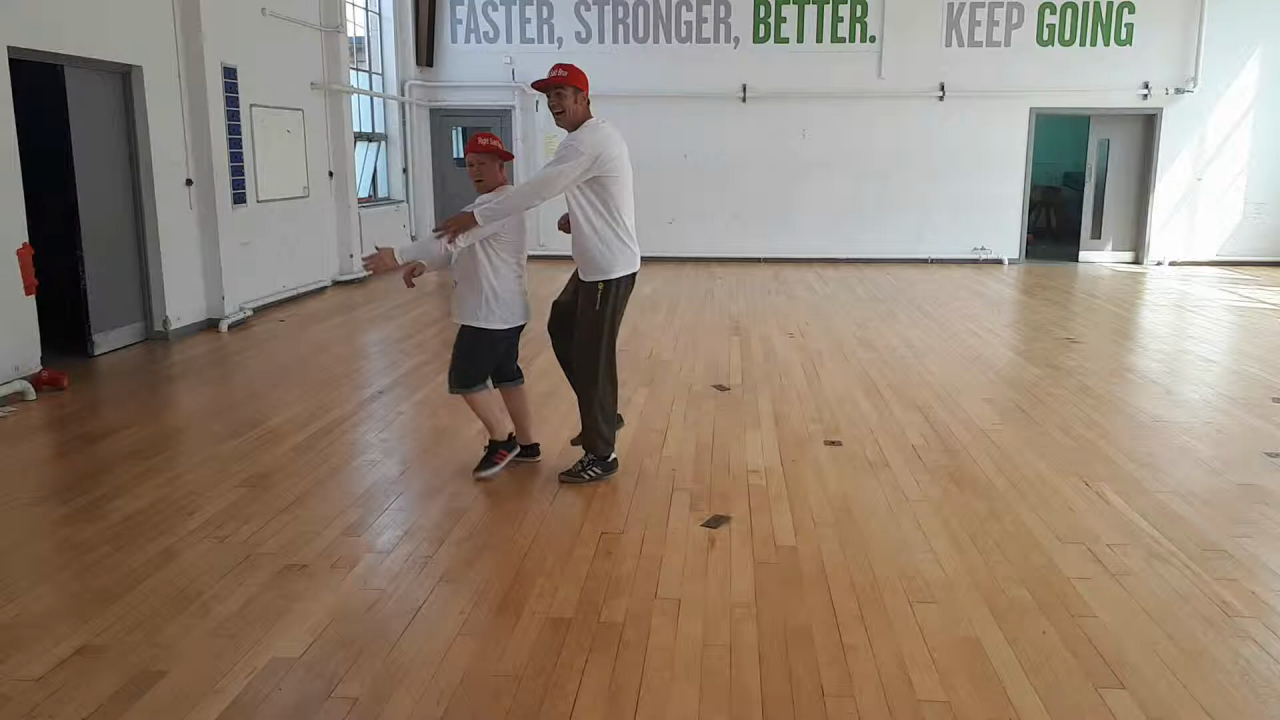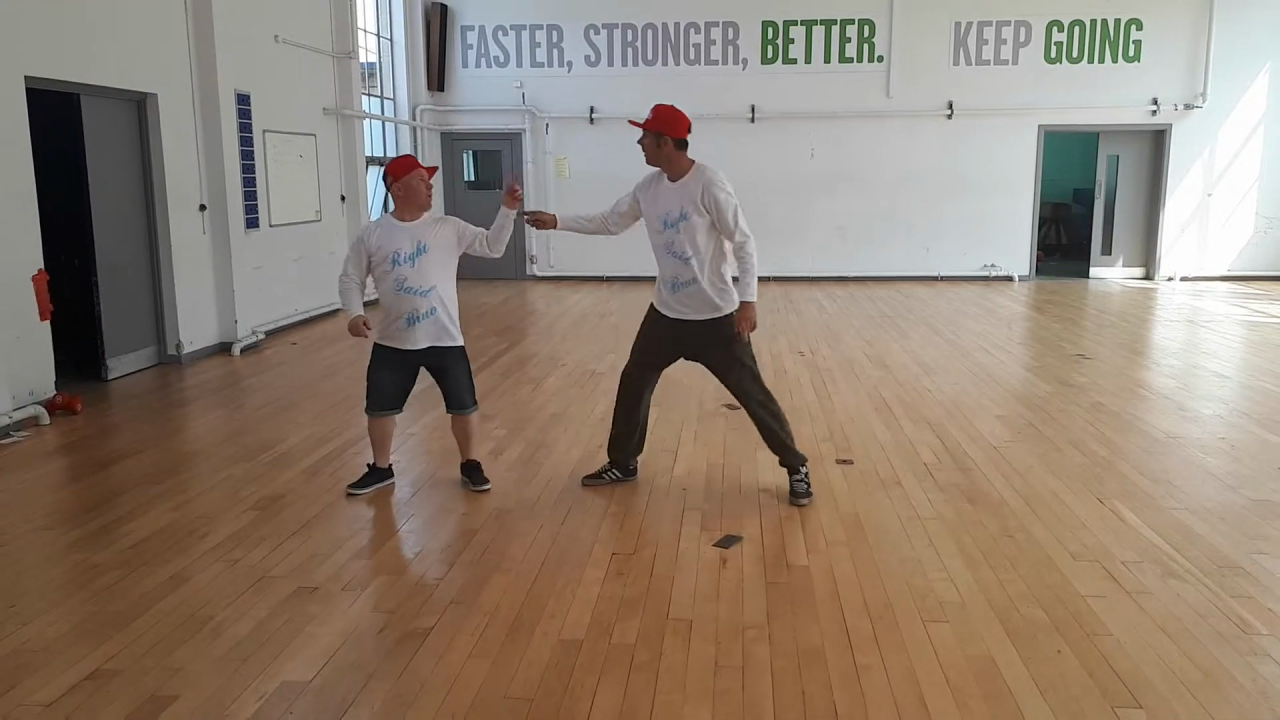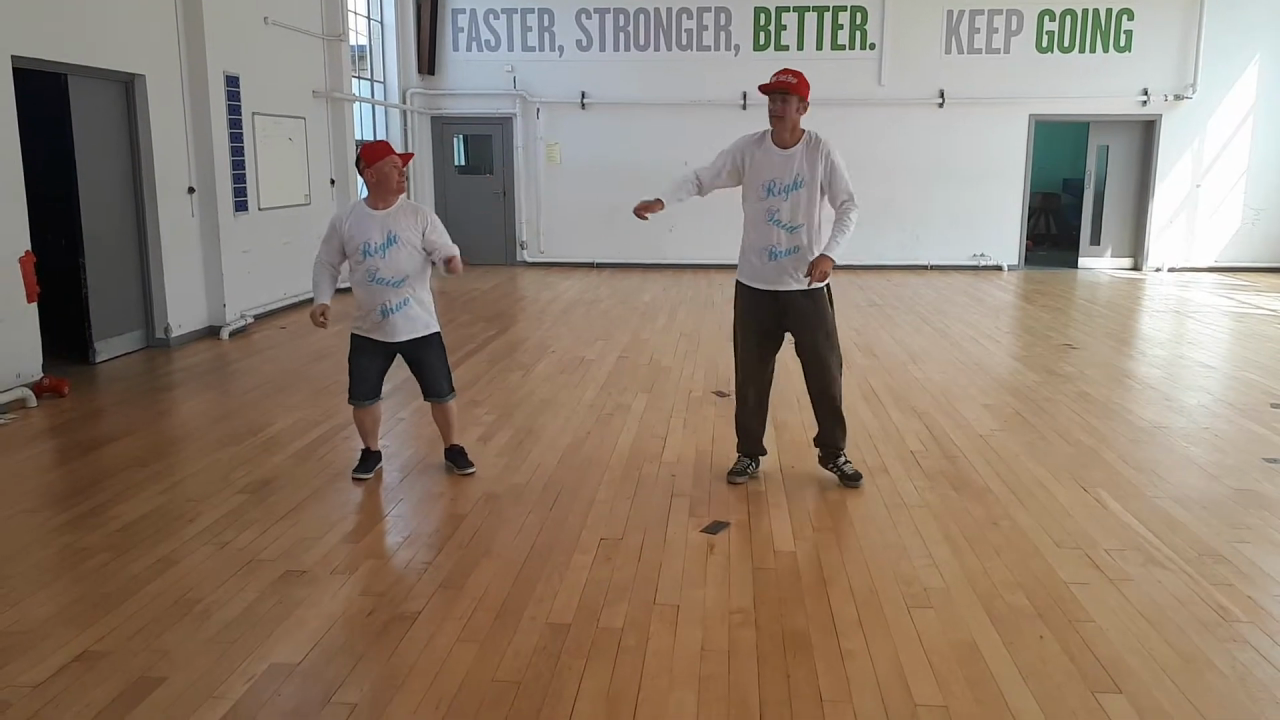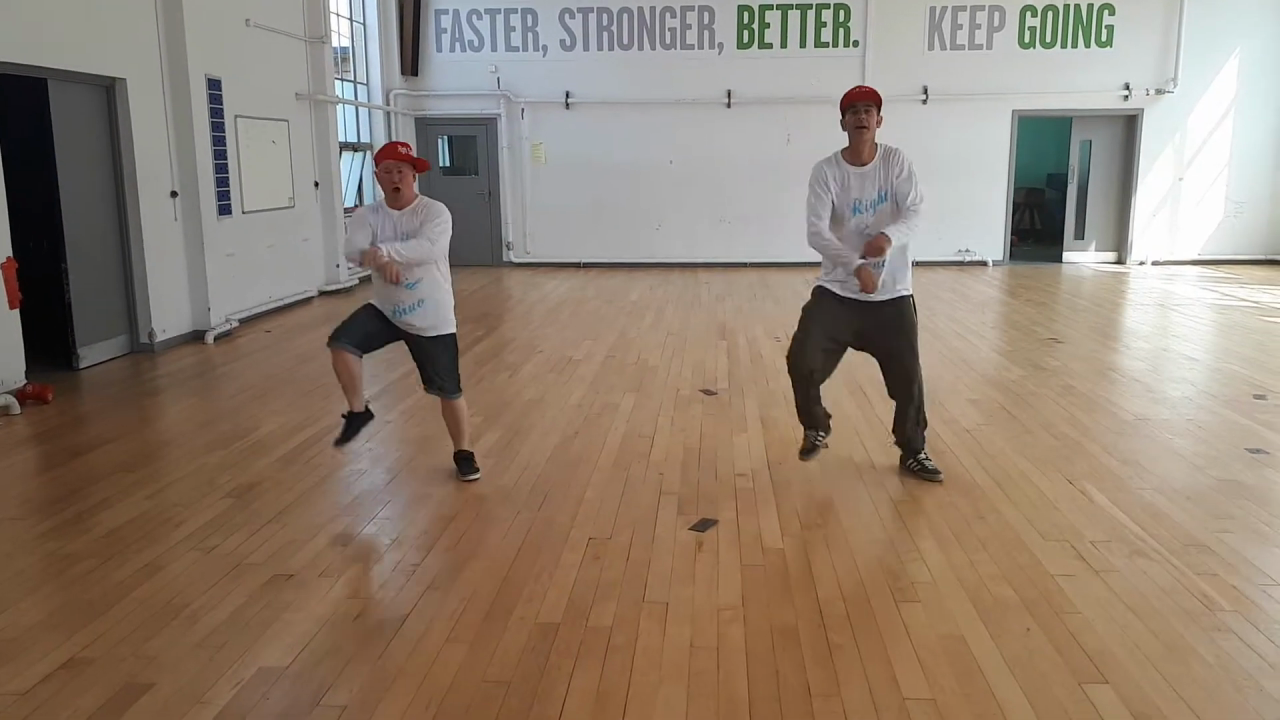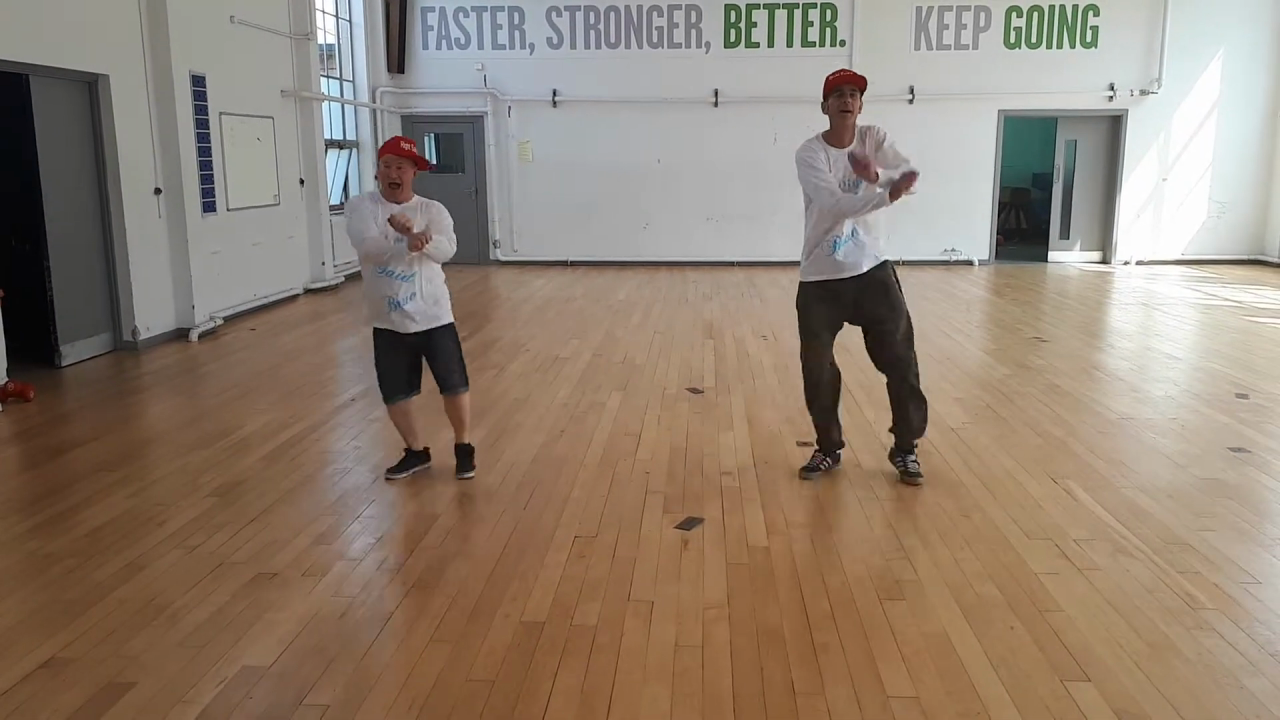
dt=0.7s
person 1, frame 1
left shoulder: (588, 141)
right shoulder: (598, 134)
left elbow: (536, 189)
left wrist: (474, 217)
right wrist: (574, 216)
left hip: (608, 270)
right hip: (595, 265)
left knee: (592, 360)
right knee: (562, 329)
left ankle: (601, 455)
right ankle: (604, 420)
person 1, frame 2
left shoulder: (710, 183)
right shoulder: (650, 186)
left elbow: (743, 243)
right elbow: (610, 221)
left wrist: (748, 300)
right wrist: (558, 222)
left hip: (713, 311)
right hip: (666, 311)
left knee: (749, 390)
right knee: (634, 383)
left ankle: (794, 467)
right ankle: (622, 462)
person 1, frame 3
left shoulder: (821, 152)
right shoulder: (746, 148)
left elbow: (848, 206)
right elbow: (701, 180)
left wrist: (829, 253)
right wrist: (663, 201)
left hip: (807, 284)
right hip: (754, 282)
left knee: (824, 370)
right knee: (751, 373)
left ankle: (833, 454)
right ankle: (749, 454)
person 1, frame 4
left shoulder: (897, 161)
right shoulder: (825, 171)
left elbow: (913, 213)
right elbow: (817, 233)
left wrist: (889, 237)
right wrist: (855, 267)
left hip: (891, 293)
right hip: (837, 290)
left knee: (907, 379)
right knee: (803, 361)
left ankle: (913, 451)
right ankle: (816, 425)
person 1, frame 5
left shoulder: (875, 139)
right shoulder: (810, 154)
left elbow: (909, 176)
right elbow: (832, 205)
left wrist: (873, 166)
right wrist: (887, 190)
left hip: (873, 269)
right hip: (821, 278)
left knee: (900, 359)
right knee: (818, 369)
left ankle: (905, 449)
right ankle: (828, 448)
person 2, frame 1
left shoulder: (497, 205)
right shoulder: (492, 202)
left elbow: (452, 243)
right elbow: (459, 247)
left wrist: (398, 257)
right wrist: (422, 264)
left hip: (489, 314)
right hip: (507, 312)
left knee: (465, 382)
right knee: (507, 377)
left ankle: (502, 441)
right ankle: (526, 444)
person 2, frame 2
left shoulder: (450, 228)
right shoulder: (373, 235)
left elbow: (493, 246)
right elbow: (350, 278)
left wrist: (508, 211)
right wrist: (355, 313)
left hip: (445, 338)
right hip: (393, 340)
left knee: (464, 406)
right knee: (380, 407)
left ankle: (470, 464)
right ankle: (381, 468)
person 2, frame 3
left shoulder: (419, 216)
right shoulder: (344, 222)
left elbow: (443, 251)
right elbow: (325, 265)
left wrist: (452, 259)
right wrist: (321, 300)
left hip: (419, 325)
right hip: (369, 330)
left knee: (441, 394)
right knee: (362, 398)
left ankle: (453, 449)
right ankle: (372, 453)
person 2, frame 4
left shoulder: (435, 212)
right shoulder: (367, 215)
left elbow: (428, 248)
right elbow: (354, 249)
left wrist: (382, 251)
right wrist: (374, 259)
left hip: (434, 320)
right hip: (384, 311)
left knee: (449, 391)
right knee: (341, 345)
left ankle: (463, 453)
right ankle: (358, 412)
person 2, frame 5
left shoulder: (433, 211)
right shoulder: (361, 207)
left elbow: (445, 248)
right elbow: (367, 246)
left wrist: (412, 229)
right wrist: (408, 241)
left hip: (432, 316)
right hip: (387, 320)
left knee: (454, 387)
right knee: (395, 396)
left ankle: (464, 448)
right ankle: (416, 452)
